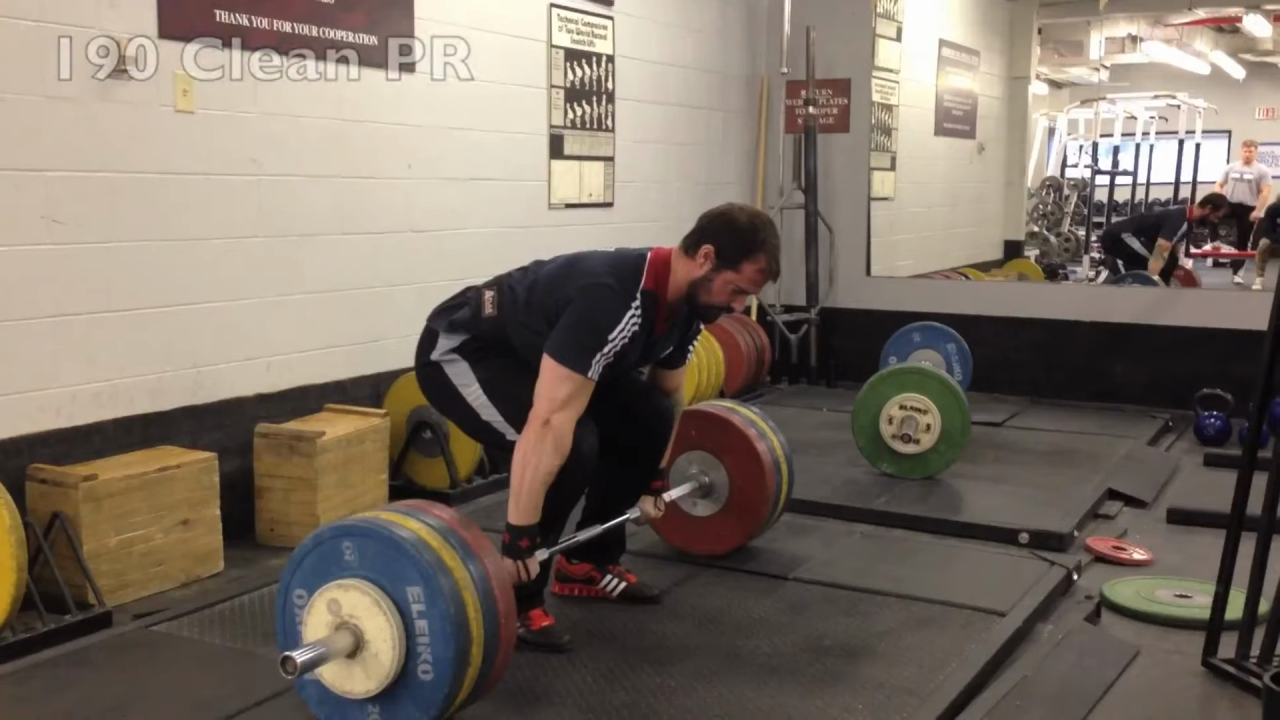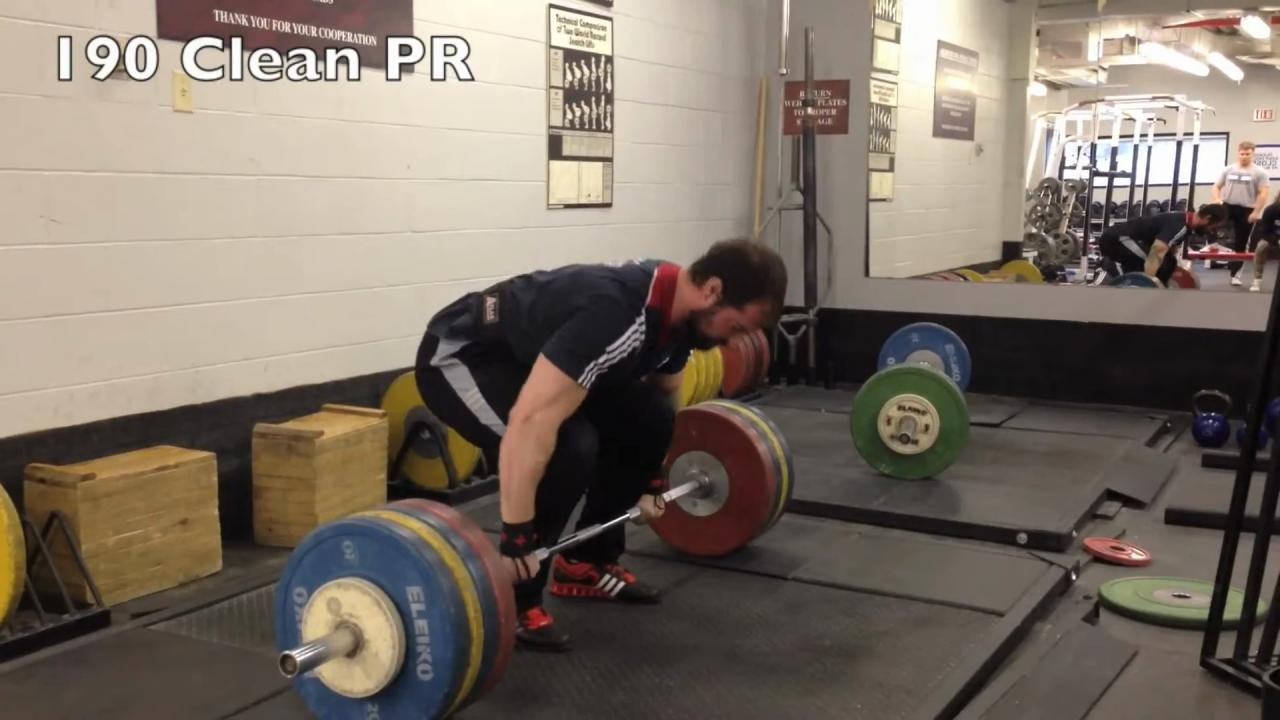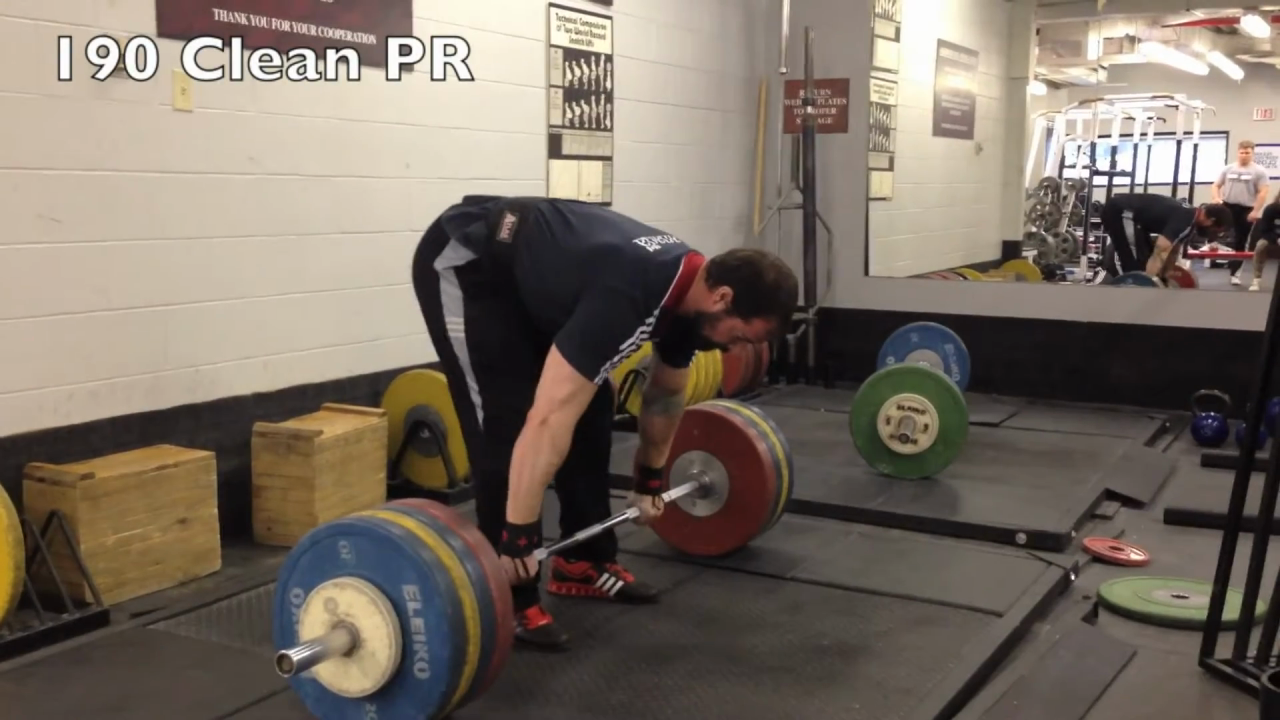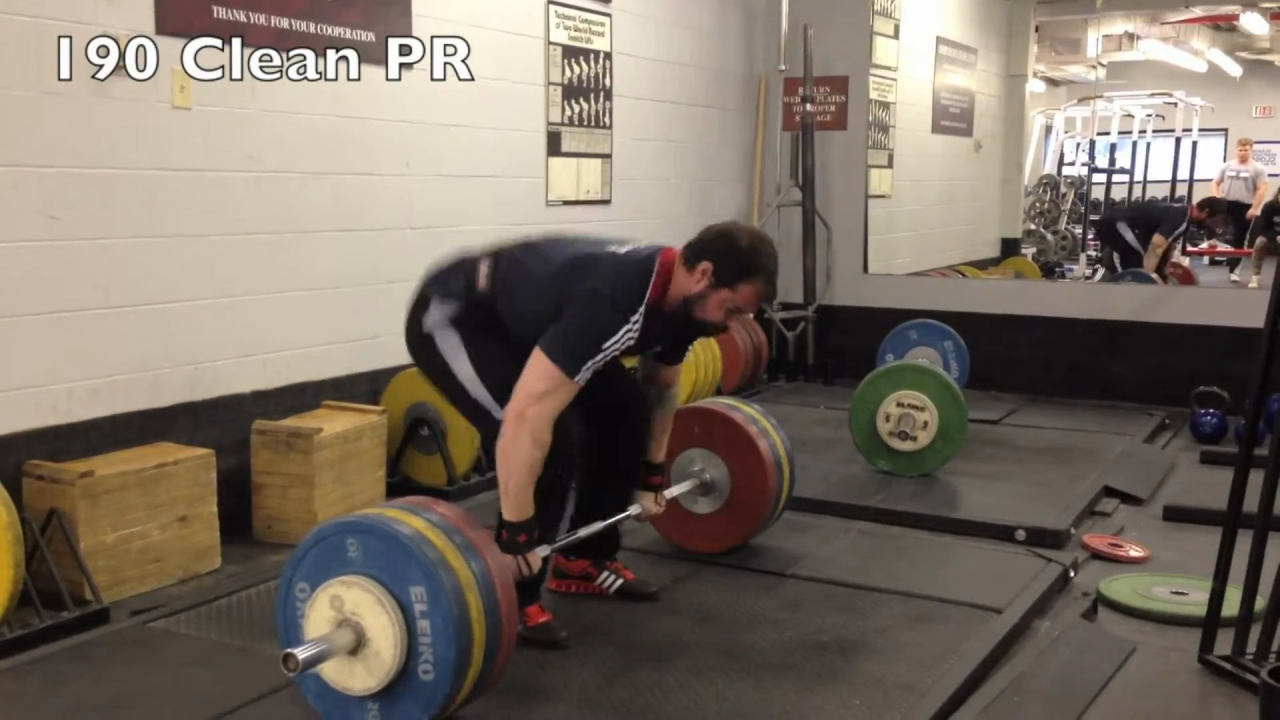
dt=0.7s
person 1, frame 1
left shoulder: (684, 303)
right shoulder: (610, 297)
left elbow: (667, 394)
right elbow: (551, 421)
left wrist: (652, 483)
right wrist: (518, 540)
left hip: (529, 351)
right hip: (460, 351)
left knee: (648, 418)
right knee: (574, 445)
left ankle: (587, 563)
right ankle: (513, 597)
person 1, frame 2
left shoulder: (679, 307)
right shoulder: (615, 312)
left elbow: (664, 390)
right elbow: (530, 421)
left wrist: (651, 483)
right wrist: (516, 538)
left hip: (526, 353)
right hip: (460, 356)
left knee: (650, 420)
right knee: (571, 448)
left ankle: (586, 562)
right ankle: (511, 599)
person 1, frame 3
left shoulder: (689, 284)
right shoulder: (628, 296)
left elbow: (665, 394)
right elbow: (549, 419)
left wrist: (650, 481)
right wrist: (518, 537)
left hip: (526, 267)
right hip: (465, 260)
left knee: (590, 408)
right knee: (507, 420)
left ankle: (583, 562)
right ankle: (507, 597)
person 1, frame 4
left shoulder: (677, 297)
right shoulder: (613, 300)
left elbow: (659, 388)
right elbow: (527, 415)
left wrist: (651, 478)
right wrist: (516, 534)
left hip: (516, 322)
right hip: (453, 316)
left knee: (620, 410)
right knee: (563, 434)
left ankle: (585, 558)
